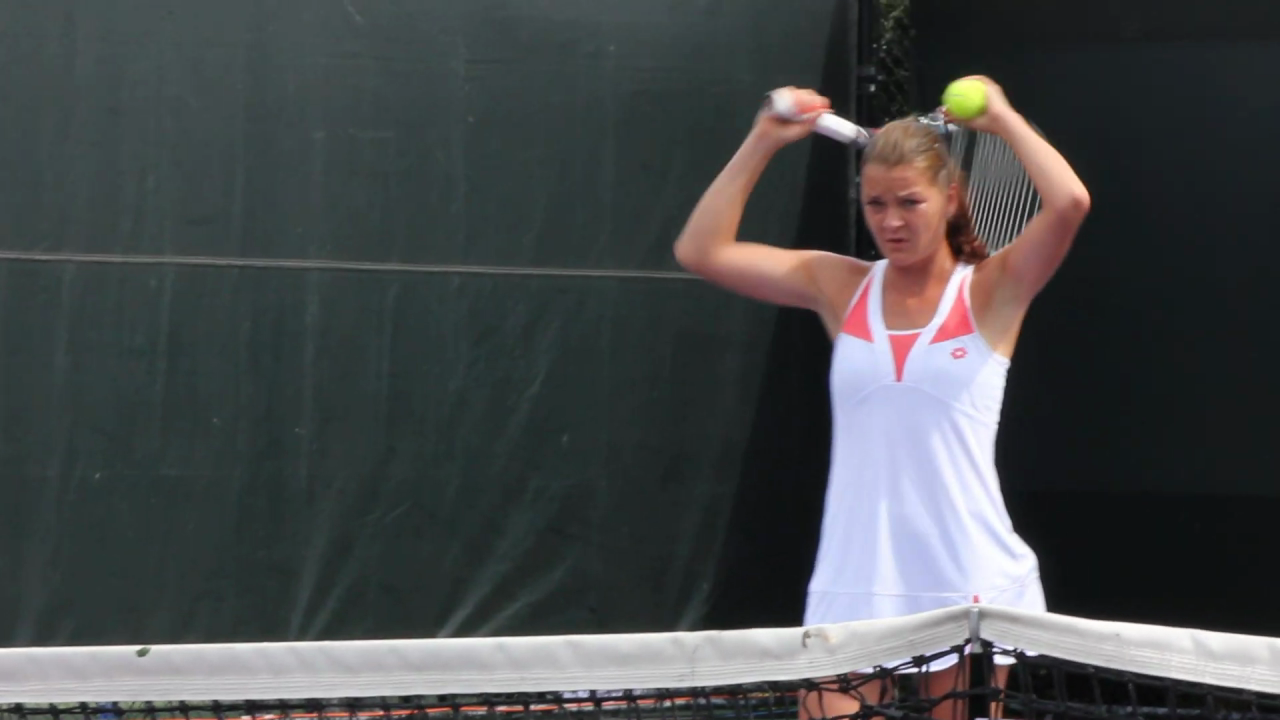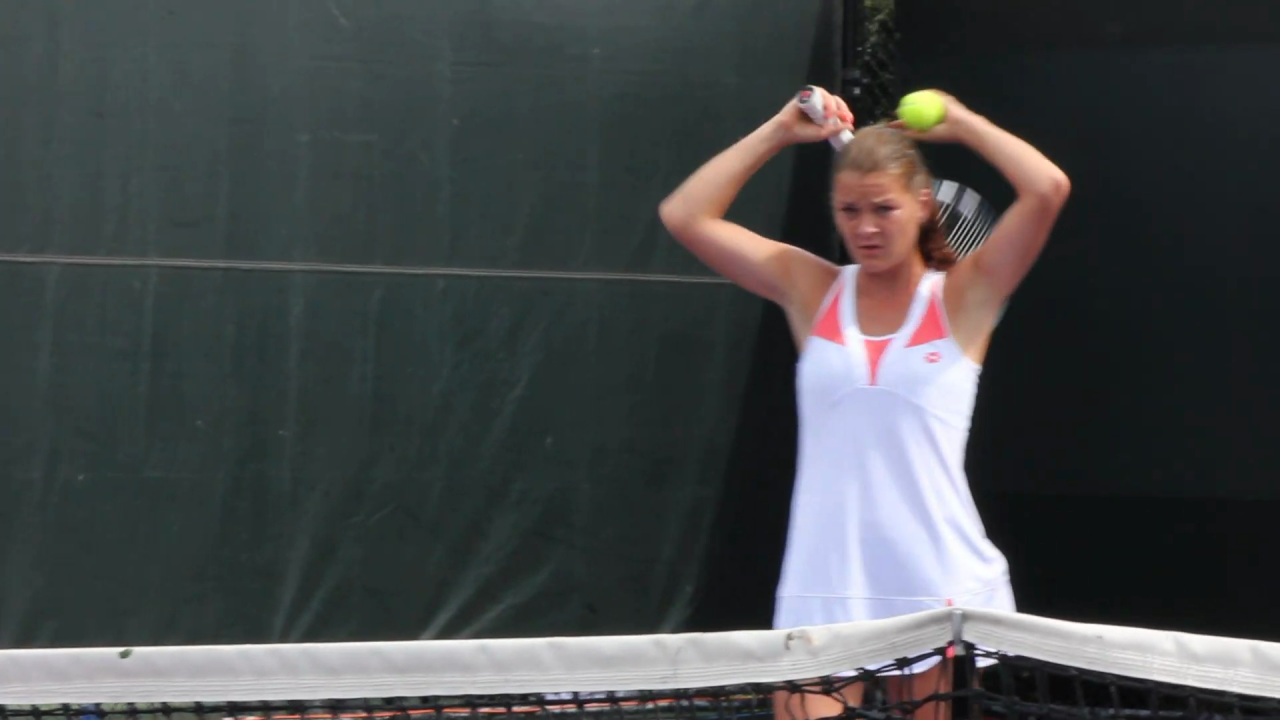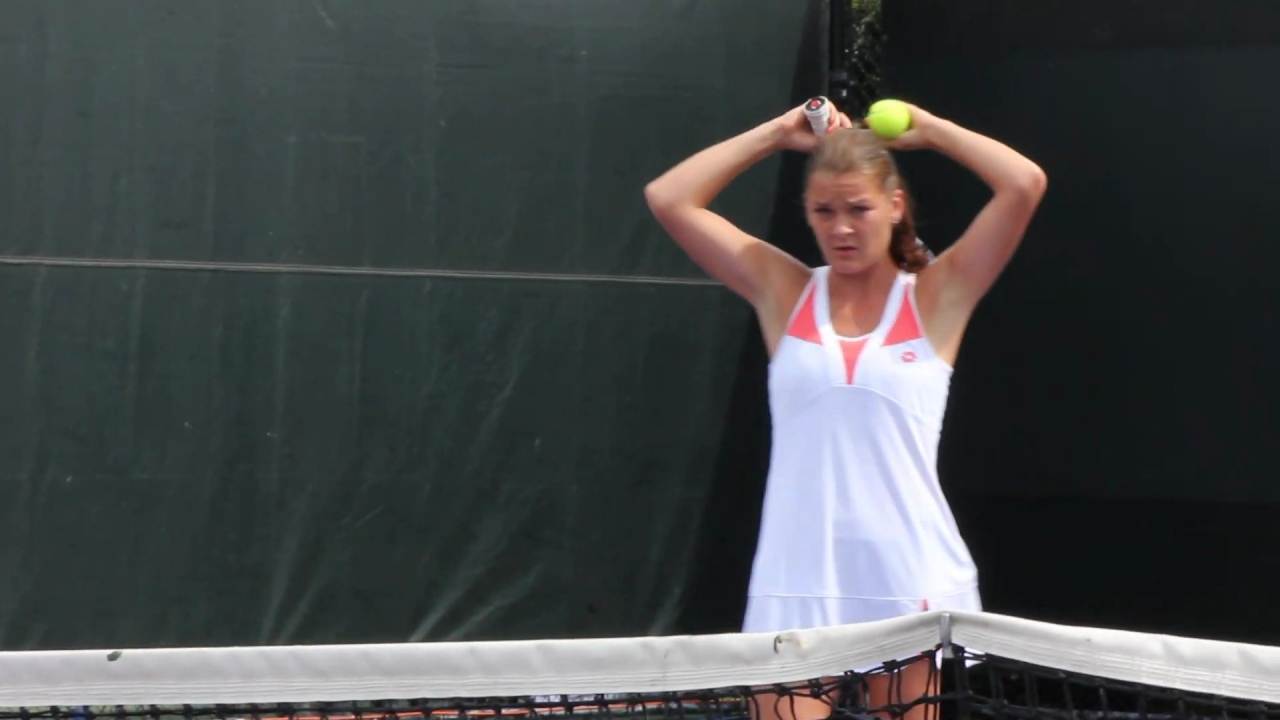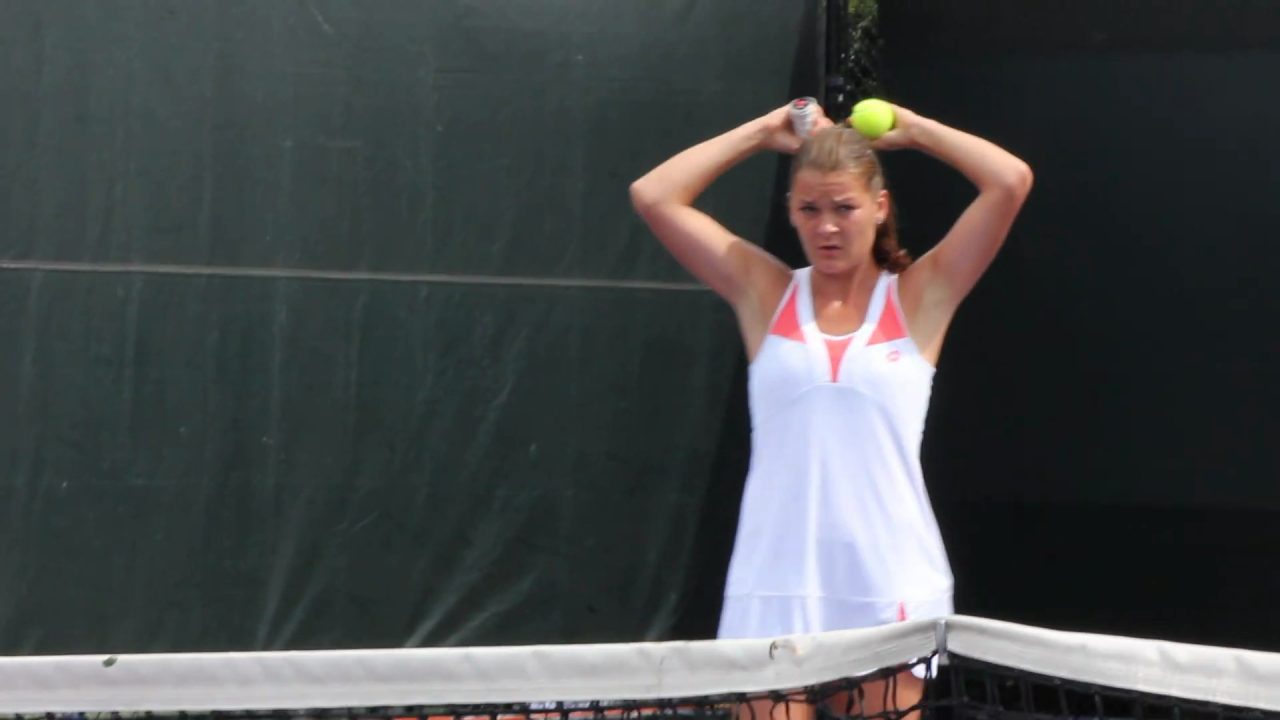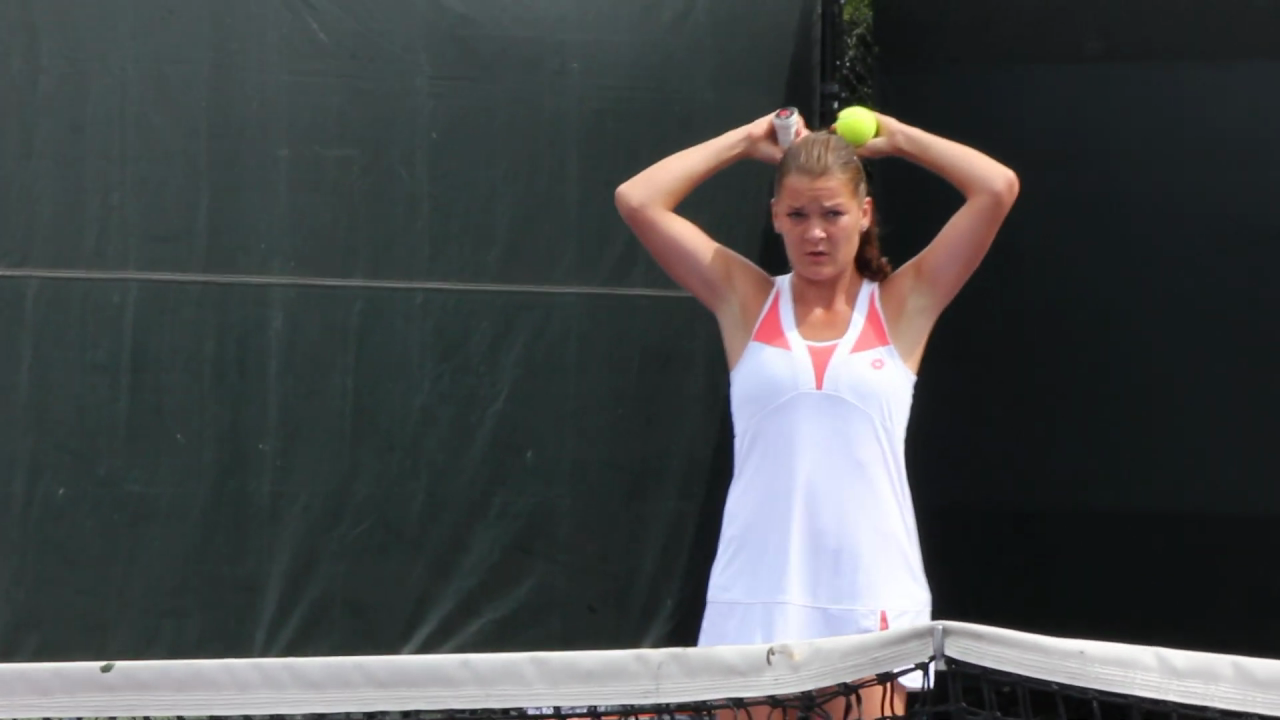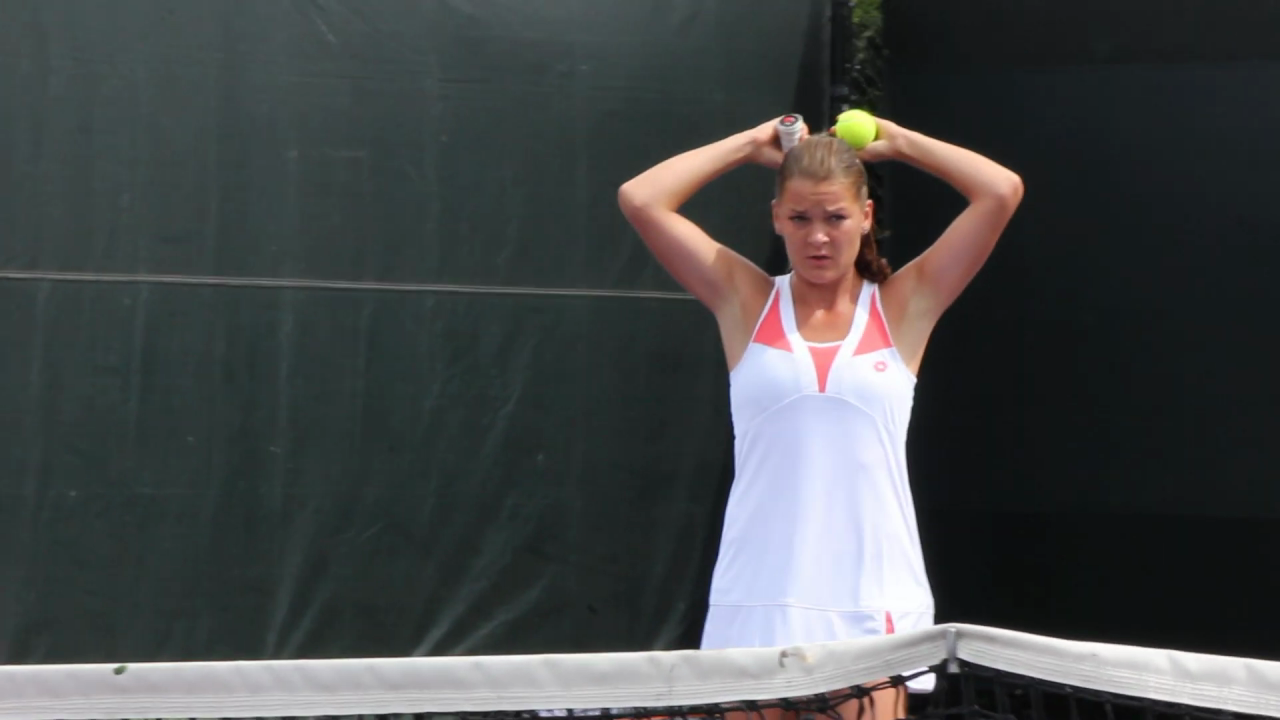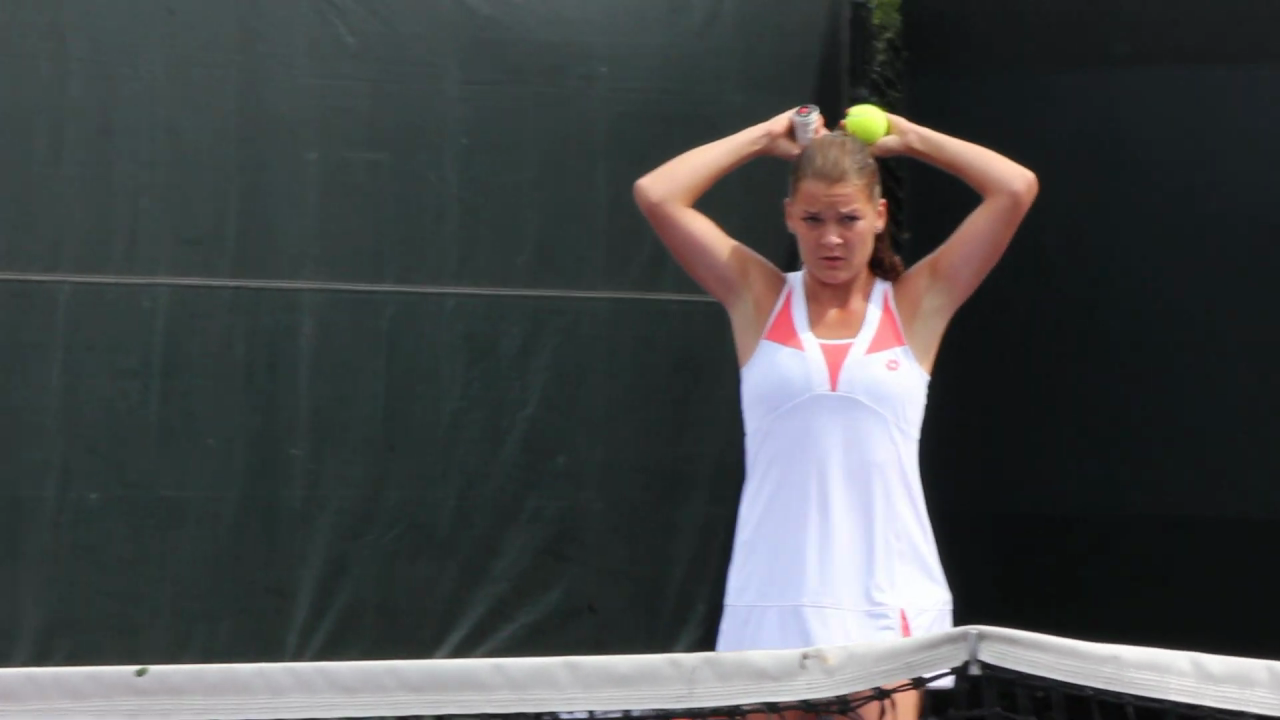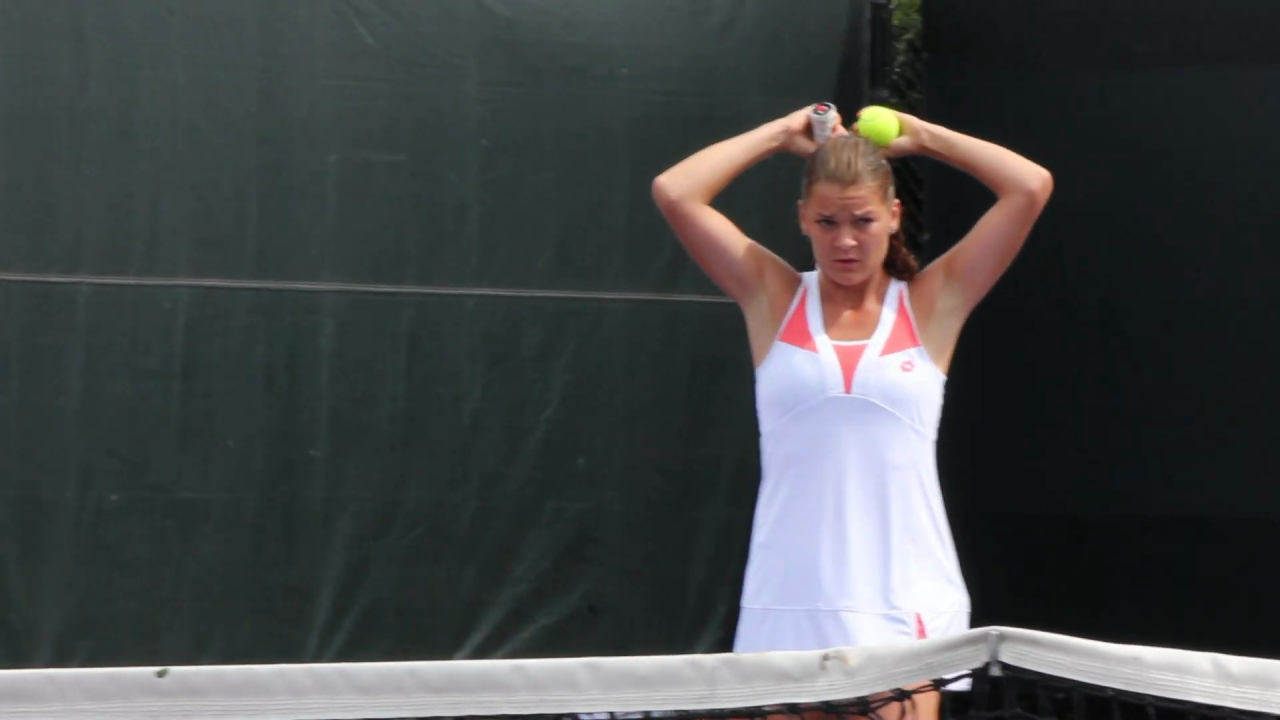
dt=0.1s
person 1, frame 1
left shoulder: (992, 291)
right shoulder: (839, 286)
left elbow: (1069, 204)
right elbow: (701, 252)
left wrist: (1002, 118)
right wrist: (766, 135)
left hip: (966, 582)
right hip: (853, 583)
person 1, frame 2
left shoulder: (965, 295)
right shoulder: (810, 288)
left elbow: (1049, 191)
right elbow: (683, 217)
left wrist: (963, 124)
right wrist: (779, 130)
left hip: (938, 586)
right hip: (825, 586)
person 1, frame 3
left shoulder: (936, 297)
right shoulder: (782, 290)
left elbow: (1025, 185)
right elbow: (667, 200)
left wrist: (927, 129)
right wrist: (779, 132)
left hip: (909, 589)
right hip: (795, 587)
person 1, frame 4
left shoulder: (919, 297)
right shoulder: (765, 291)
left elbow: (1012, 180)
right elbow: (652, 197)
left wrist: (911, 129)
right wrist: (763, 132)
left hip: (889, 593)
right hip: (775, 588)
person 1, frame 5
left shoulder: (901, 306)
right shoulder: (744, 299)
left elbow: (999, 188)
right elbow: (635, 201)
left wrist: (895, 136)
right wrist: (745, 140)
left hip: (868, 604)
right hip: (757, 598)
person 1, frame 6
left shoulder: (901, 307)
right shoulder: (745, 300)
left elbow: (1003, 190)
right elbow: (638, 198)
left wrist: (895, 140)
right wrist: (750, 144)
left hip: (872, 606)
right hip: (760, 600)
person 1, frame 7
left shoulder: (915, 305)
right shoulder: (757, 298)
left elbow: (1017, 188)
right elbow: (656, 195)
left wrist: (908, 137)
right wrist: (765, 137)
left hip: (885, 605)
right hip: (773, 603)
person 1, frame 8
left shoulder: (930, 305)
right shoulder: (773, 298)
left elbow: (1032, 186)
right elbow: (673, 192)
left wrist: (920, 136)
right wrist: (783, 133)
left hip: (902, 608)
right hip: (790, 604)
